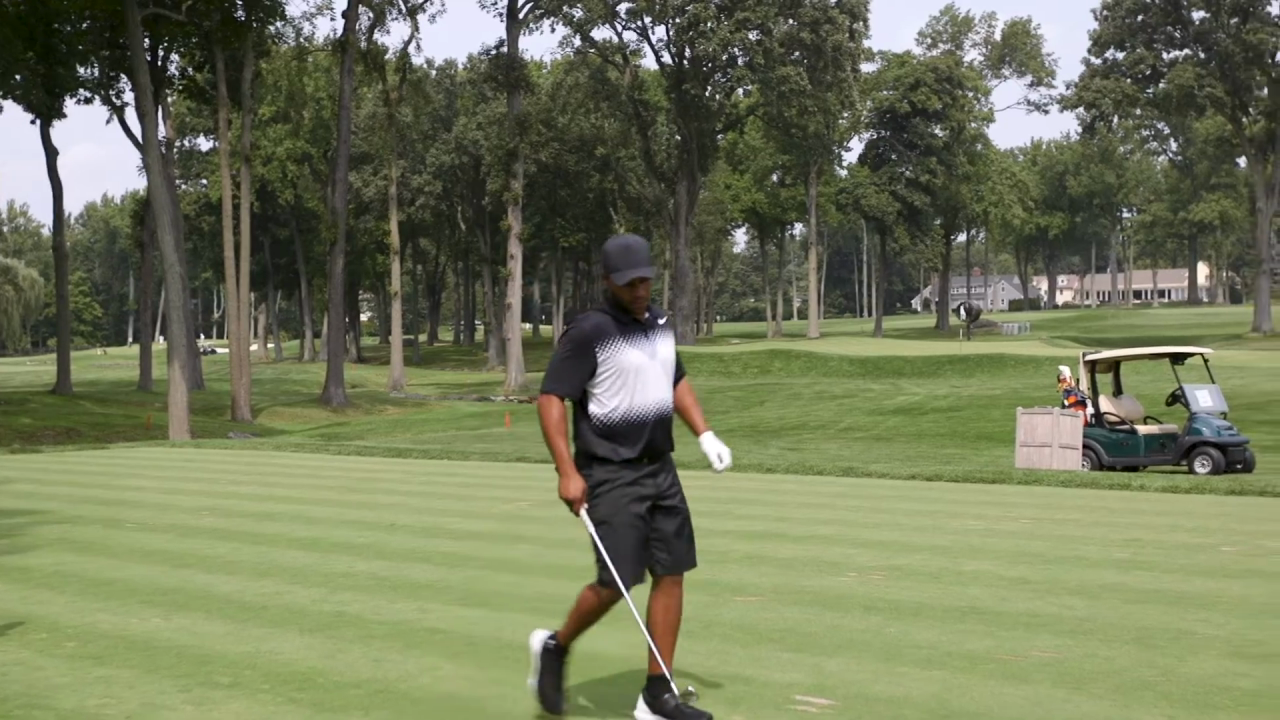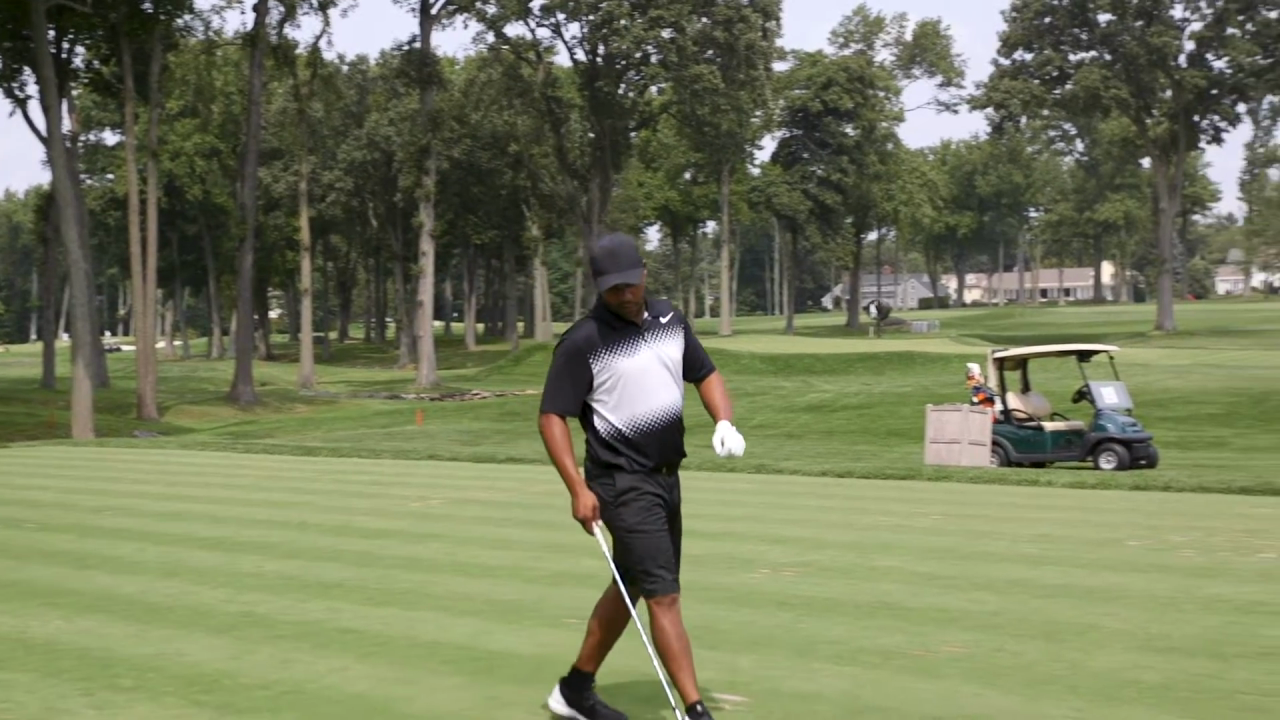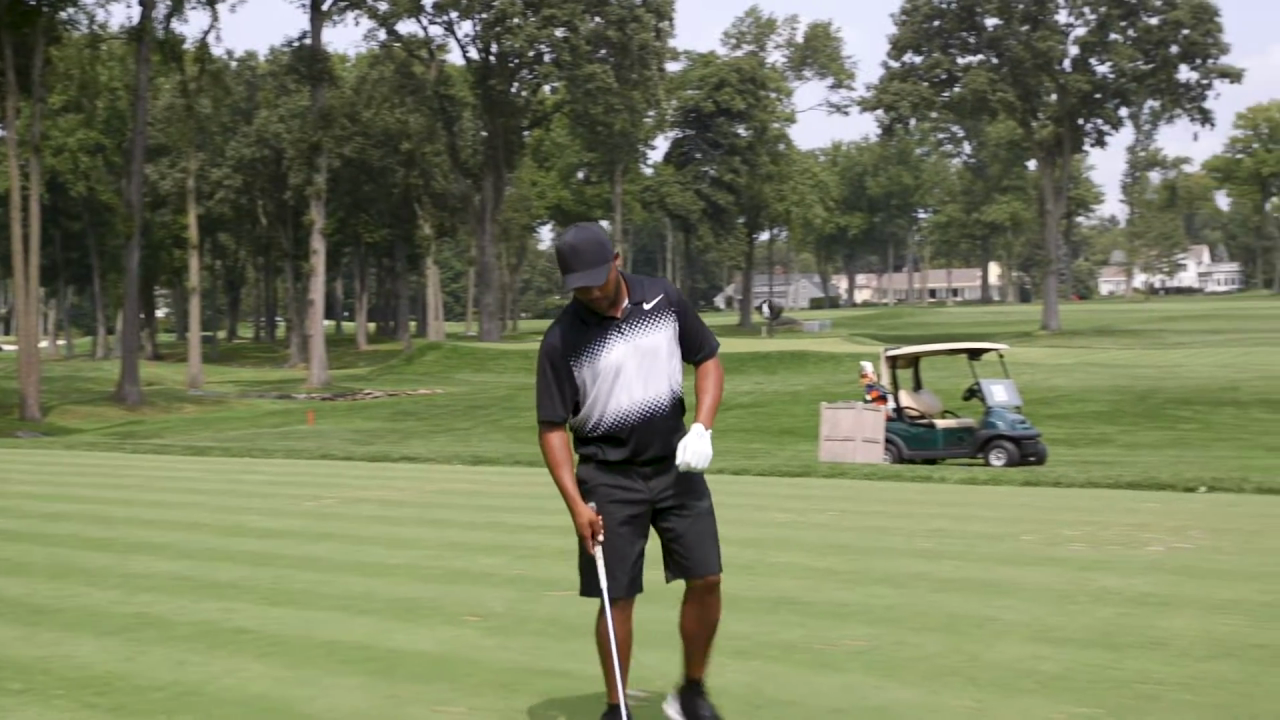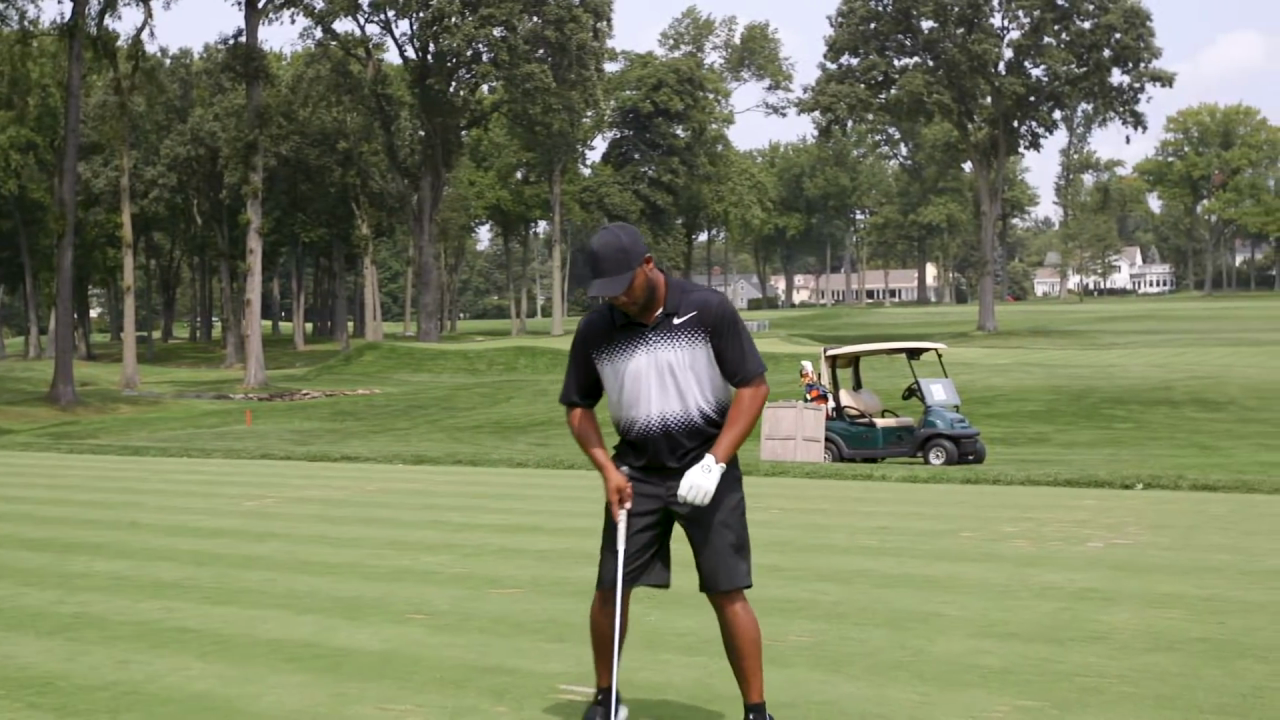
dt=0.7s
person 1, frame 1
left shoulder: (661, 322)
right shoulder: (589, 330)
left elbow: (677, 383)
right elbow: (550, 398)
left wrist: (705, 434)
right wrist: (567, 471)
left hip: (660, 469)
right hip: (610, 474)
left knee: (670, 575)
right knee: (615, 583)
right ankle: (556, 646)
person 1, frame 2
left shoulder: (669, 317)
right shoulder: (583, 340)
left elbow: (706, 374)
right elbow: (552, 417)
left wrist: (724, 423)
right wrist: (577, 488)
left hip: (665, 476)
right hip: (622, 482)
left knee: (633, 588)
right knee: (663, 595)
person 1, frame 3
left shoulder: (665, 298)
right shoulder: (561, 339)
left elbow: (708, 359)
right elbow: (552, 428)
left wrist: (701, 428)
right wrist: (575, 503)
left hip: (674, 466)
right hip: (608, 476)
left knee: (705, 578)
right knee: (618, 598)
person 1, frame 4
left shoulder: (710, 309)
right shoulder: (594, 331)
left elbow: (753, 387)
right elbow: (578, 406)
left wrist: (714, 463)
right wrist: (608, 471)
left hip: (707, 470)
right hip: (638, 472)
left knee: (726, 592)
right knee: (610, 589)
